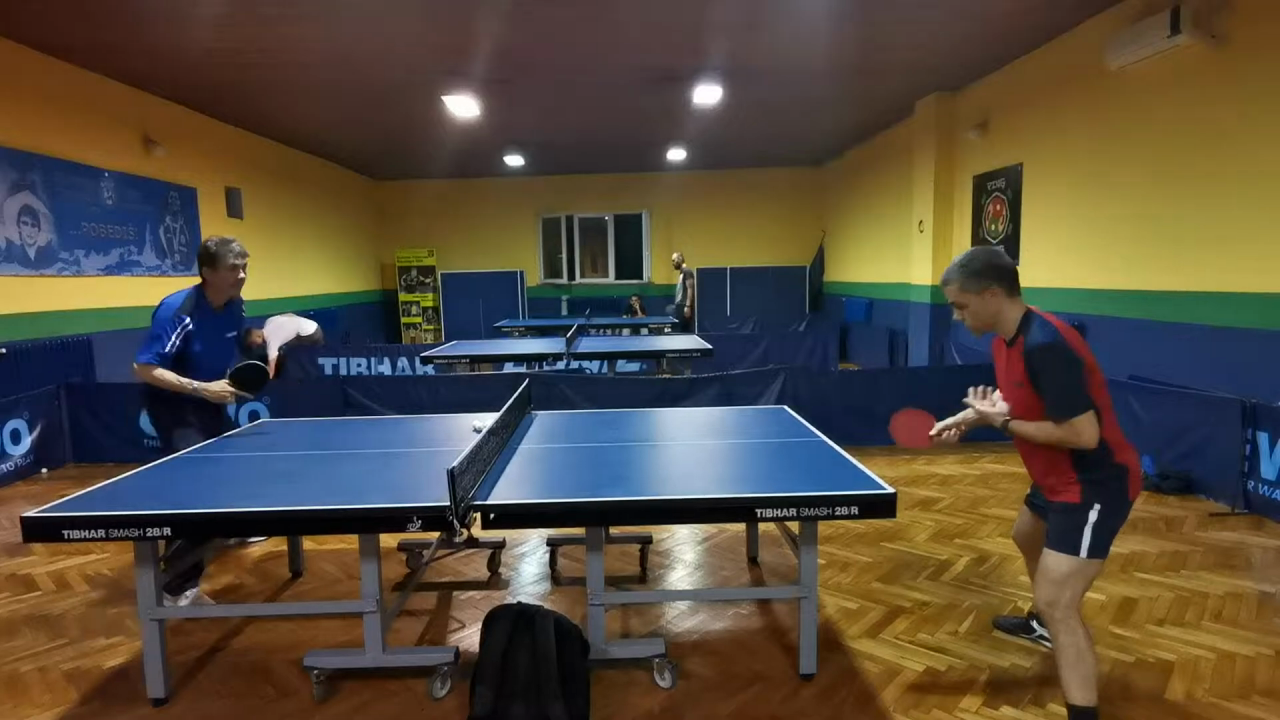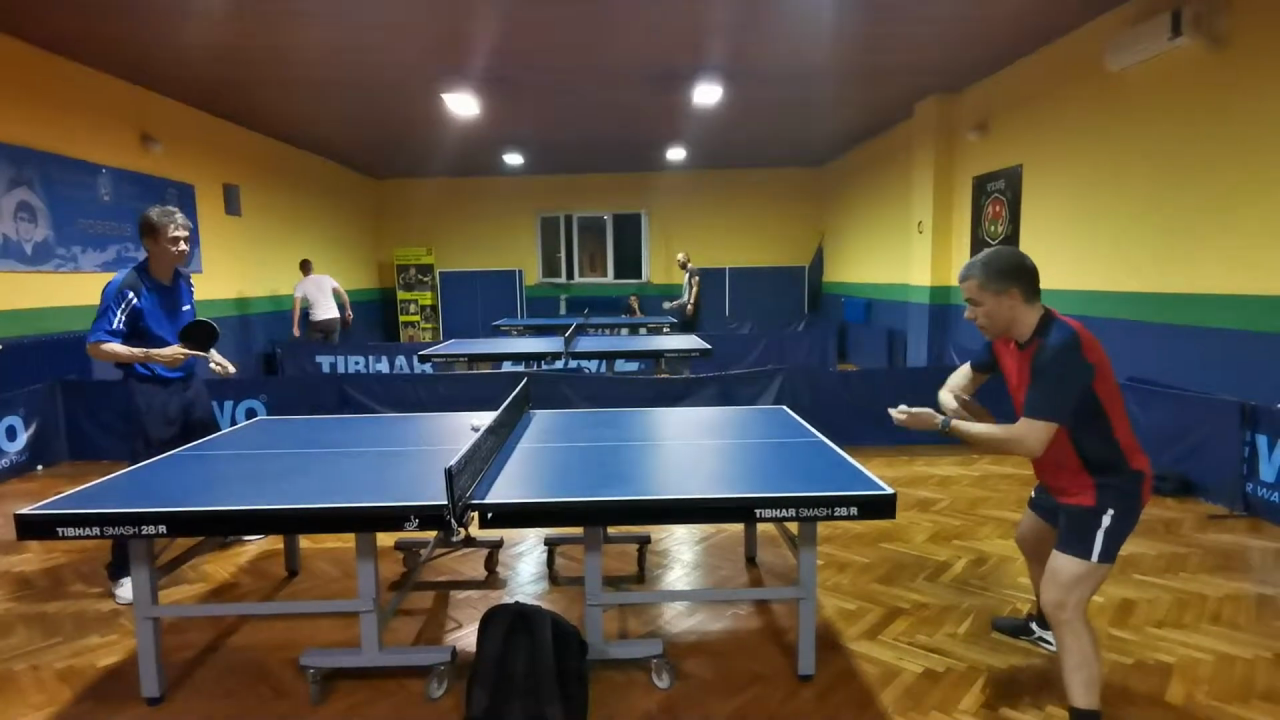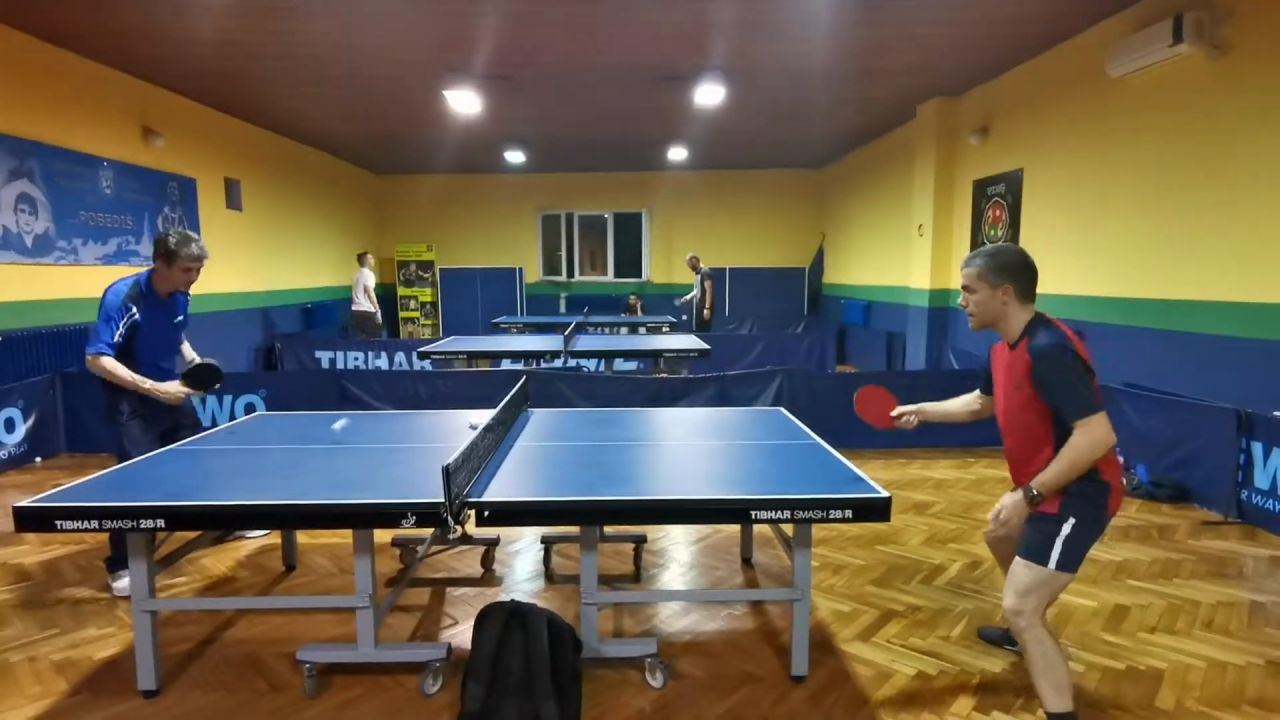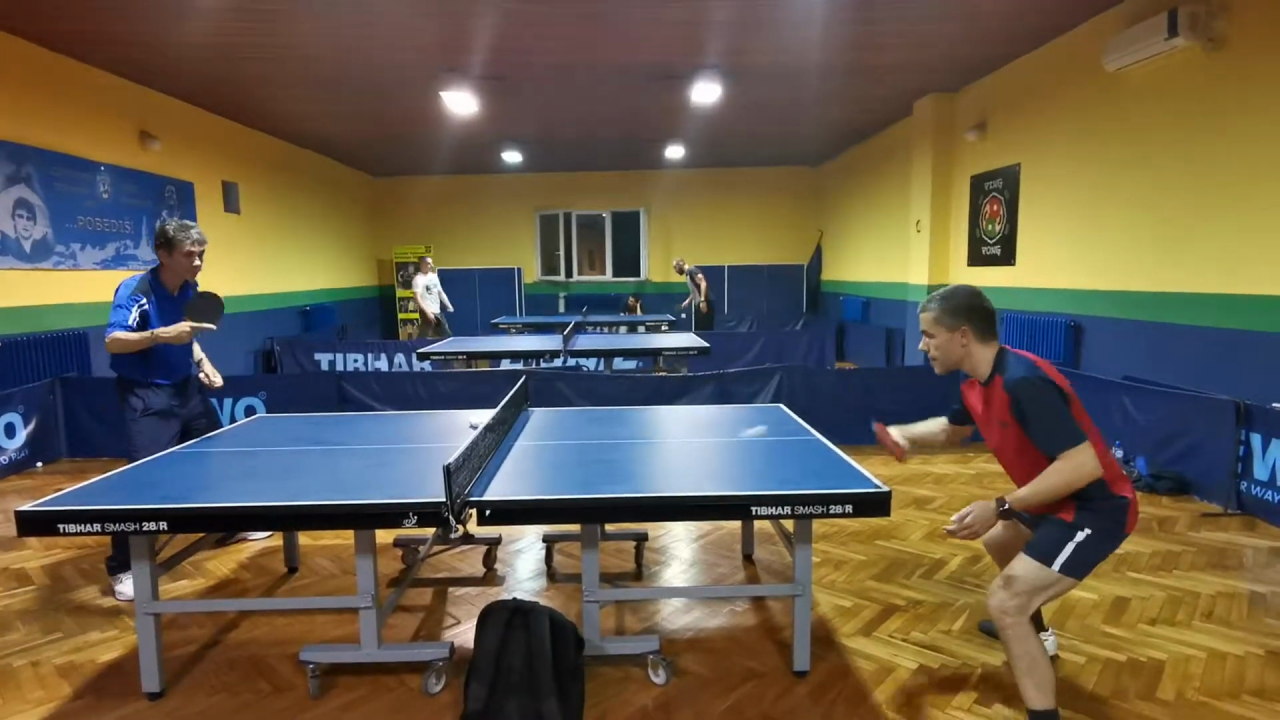
dt=0.7s
person 1, frame 1
left shoulder: (1044, 345)
right shoulder: (1006, 337)
left elbow: (1084, 434)
right elbow: (1014, 398)
left wrist: (1003, 422)
right wrist: (965, 418)
left hip: (1094, 485)
right hip: (1057, 477)
left knee: (1057, 600)
right knee: (1027, 538)
right ankle: (1041, 624)
person 1, frame 2
left shoulder: (1061, 347)
right shoulder: (1007, 339)
left elbow: (1029, 440)
right elbow: (971, 372)
left wrist: (941, 426)
right wrist: (950, 395)
left hip: (1106, 488)
right hip: (1063, 477)
left knee: (1062, 602)
right knee: (1030, 541)
right ankle: (1042, 625)
person 1, frame 3
left shoulder: (1050, 350)
right shoulder: (1005, 347)
left elbow: (1098, 436)
right elbow: (982, 401)
left wrist: (1027, 495)
right wrist: (923, 411)
left hip: (1076, 495)
right hip: (1042, 489)
left knee: (1020, 607)
right knee: (1000, 540)
right ankle: (1025, 636)
person 1, frame 4
left shoulder: (1024, 382)
right shoulder: (976, 382)
left elbow: (1082, 465)
right elbow: (952, 428)
left wrist: (1000, 508)
right wrist: (905, 434)
left hip: (1093, 509)
right hip: (1055, 500)
left knee: (1005, 604)
right knee: (998, 543)
right ankle: (1035, 635)
person 2, frame 1
left shoulder: (234, 306)
right shoulder: (177, 310)
right elbow: (145, 369)
left wrist: (229, 386)
right wrist: (202, 390)
left hip: (212, 405)
right hip: (174, 409)
right ankle: (179, 588)
person 2, frame 2
left shoulder: (184, 282)
right shoulder: (125, 287)
right elbow: (96, 346)
left wrist: (212, 356)
right wrist: (153, 356)
left hip: (190, 385)
right hip: (151, 393)
right ankle: (123, 570)
person 2, frame 3
left shoulder: (180, 295)
right shoulder: (122, 297)
right elbow: (96, 359)
left wrist: (195, 363)
right wrist: (152, 388)
left hip: (171, 391)
right hip: (132, 396)
right ankle: (121, 566)
person 2, frame 4
left shoulder: (191, 290)
right shoulder: (133, 291)
right elbow: (113, 342)
left wrist: (203, 363)
right wrist: (161, 335)
left hip: (185, 388)
right hip: (146, 395)
right ankle: (124, 568)
